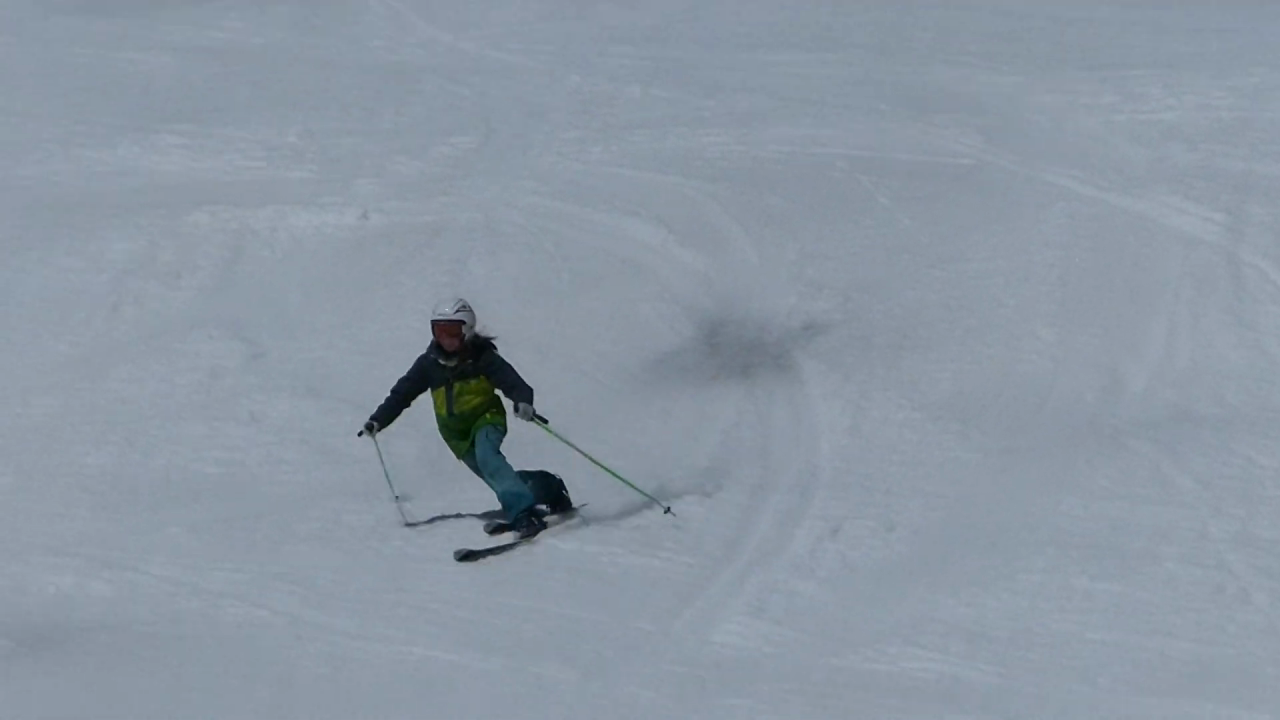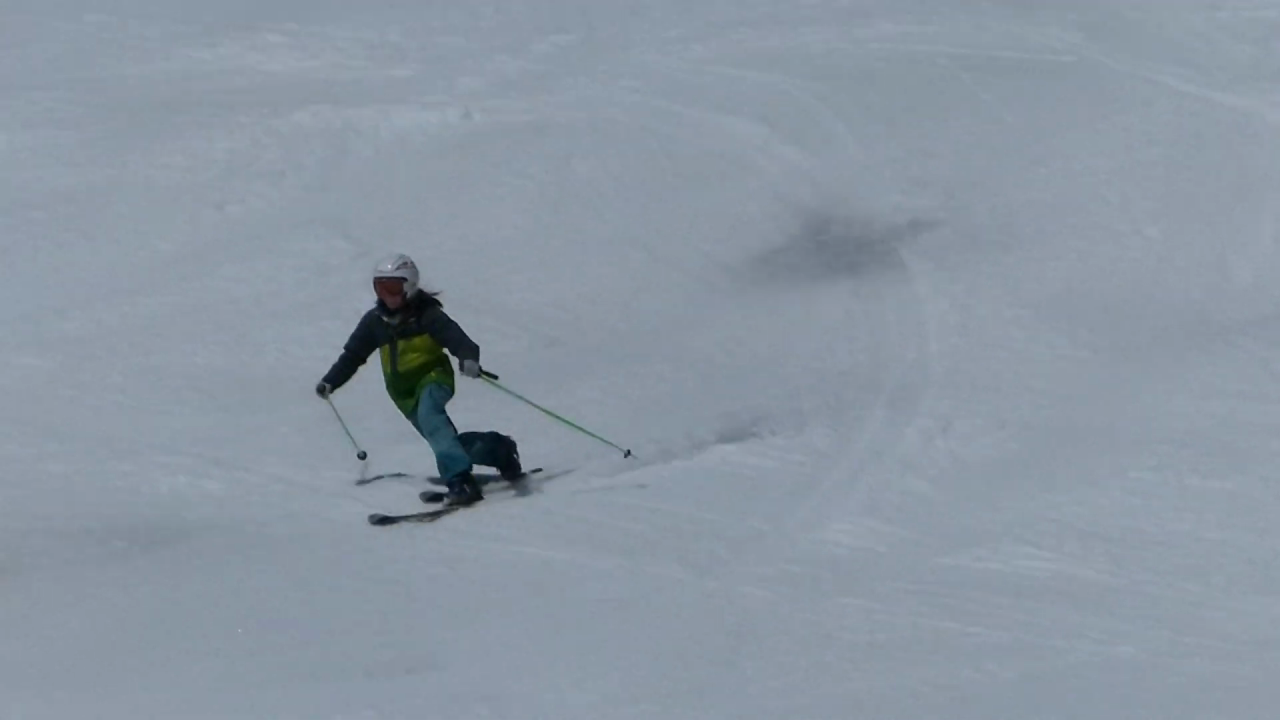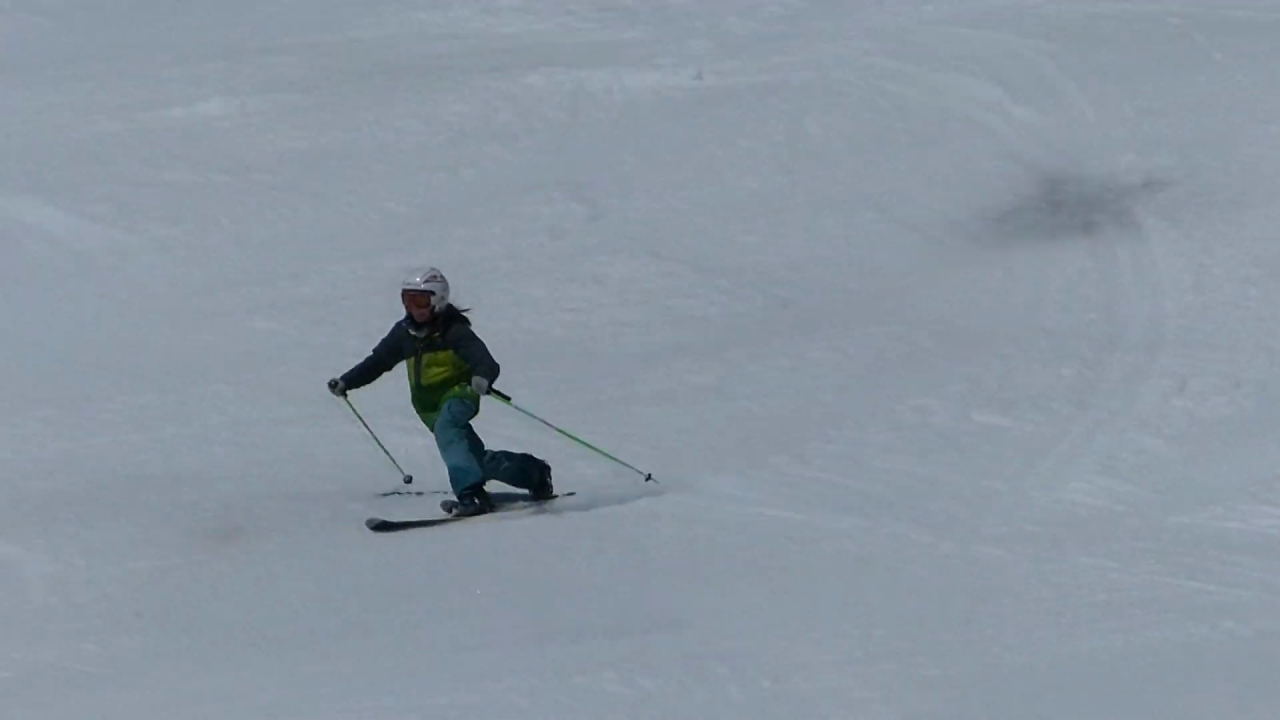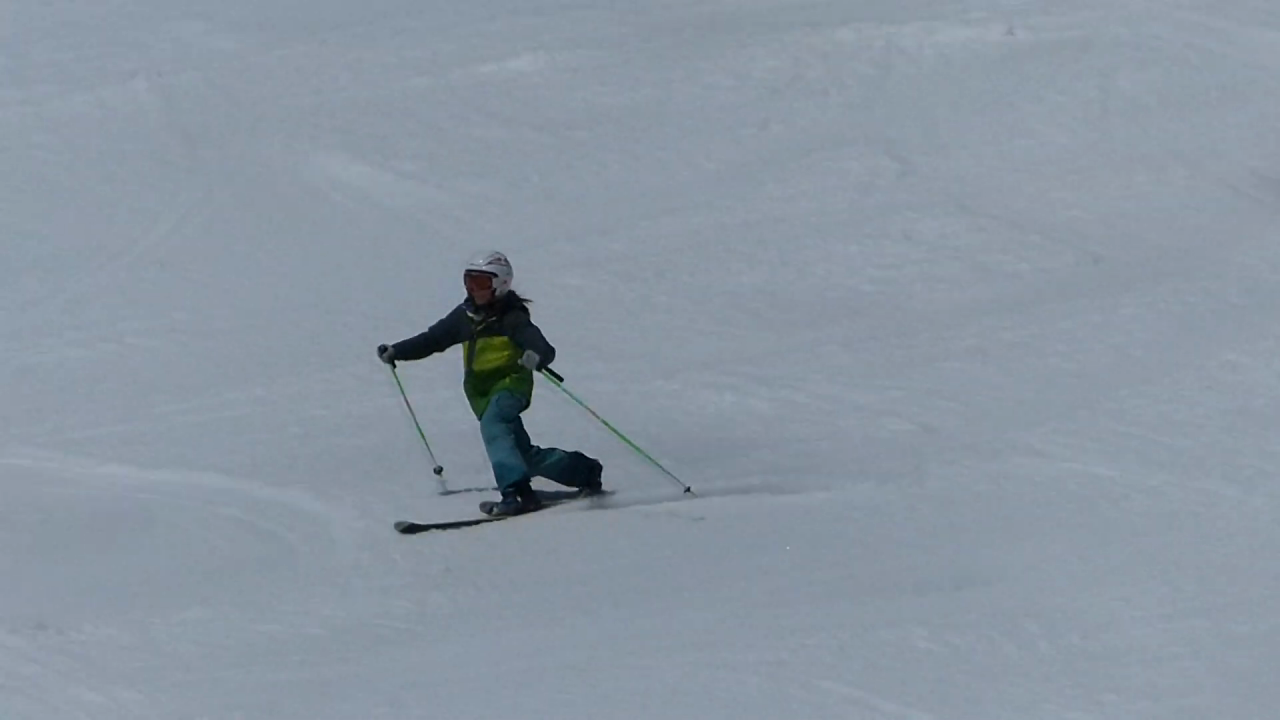
dt=0.2s
person 1, frame 1
left shoulder: (483, 357)
right shoulder: (429, 363)
left elbow: (515, 384)
right elbow: (401, 393)
left wrist: (524, 403)
right wrist: (378, 420)
left hip: (486, 419)
right hip: (456, 434)
left knee: (486, 455)
right knee: (502, 481)
left ankle: (523, 514)
right ankle: (548, 487)
person 1, frame 2
left shoulder: (427, 315)
right shoulder: (375, 320)
left elbow: (461, 343)
right elbow: (353, 353)
left wrist: (470, 361)
right wrist: (330, 381)
left hip: (432, 377)
right hip: (403, 390)
left knee: (428, 415)
right knee: (451, 445)
left ankle: (460, 479)
right ankle: (499, 448)
person 1, frame 3
left shoulder: (455, 330)
right shoulder: (403, 332)
left elbow: (484, 361)
right elbow: (377, 361)
left wrist: (483, 378)
right wrist: (345, 382)
left hip: (457, 393)
right hip: (428, 405)
left knee: (445, 430)
right knee: (477, 460)
left ankle: (471, 492)
right ankle: (531, 471)
person 1, frame 4
left shoulder: (513, 317)
right shoulder: (463, 316)
left elbow: (544, 348)
right elbow: (431, 339)
left wrist: (536, 357)
right wrist: (395, 351)
left hip: (509, 384)
right hip: (481, 393)
left knee: (492, 424)
right knee: (525, 459)
left ankle: (517, 491)
right ankle: (583, 469)
